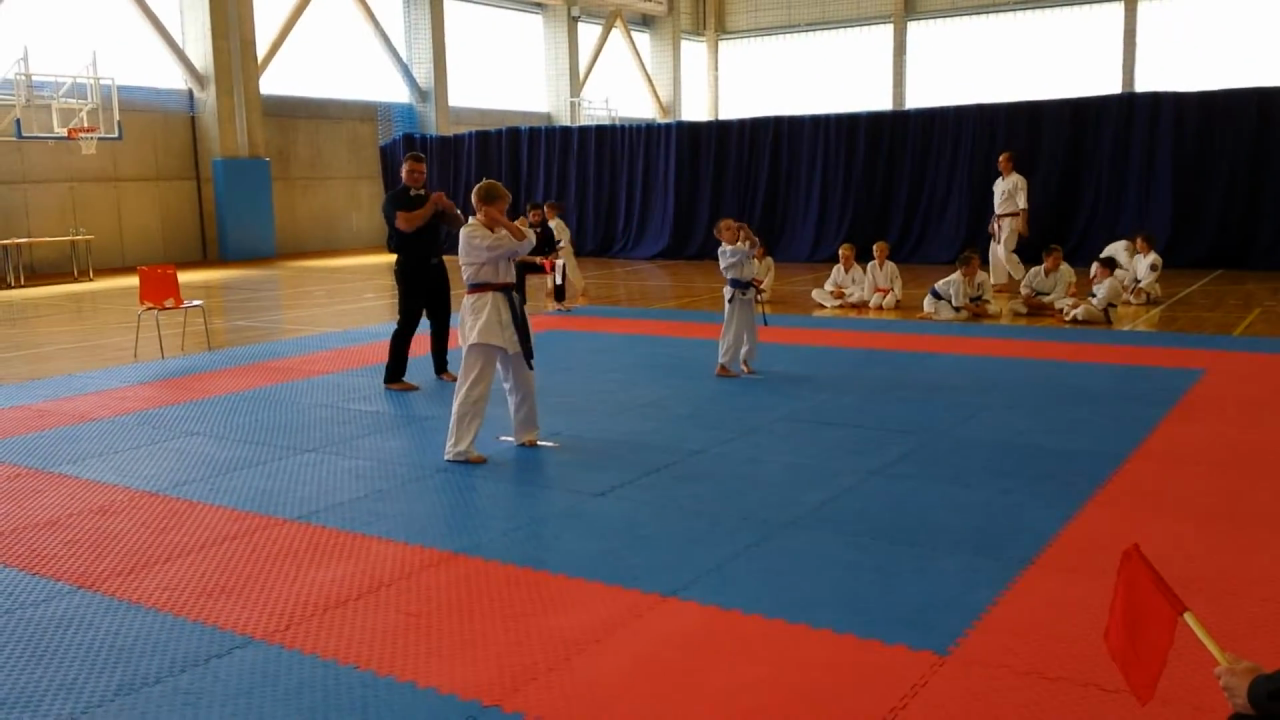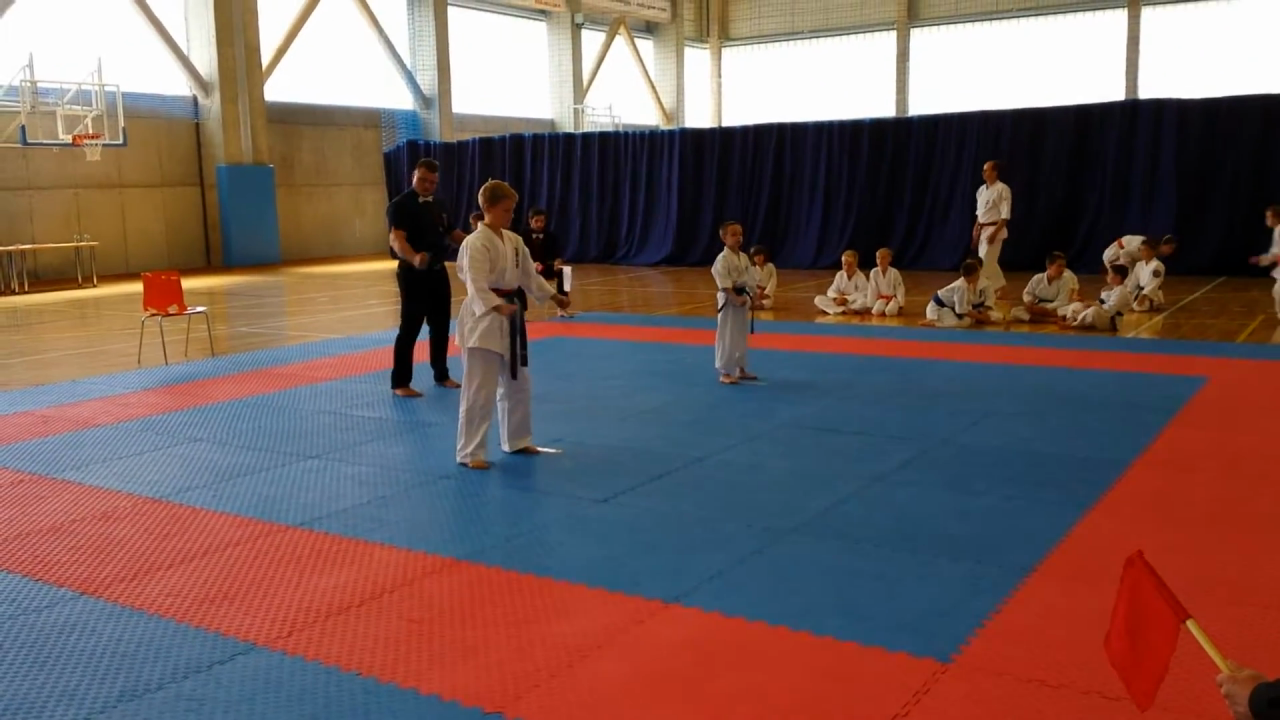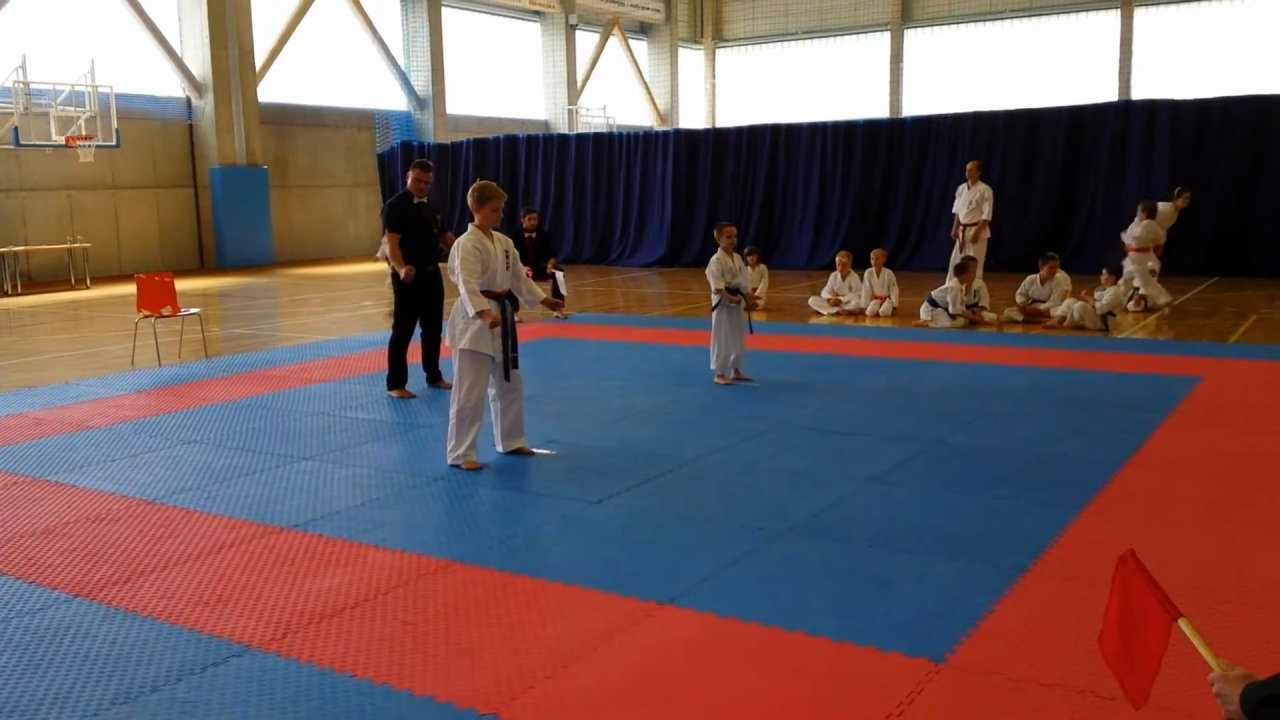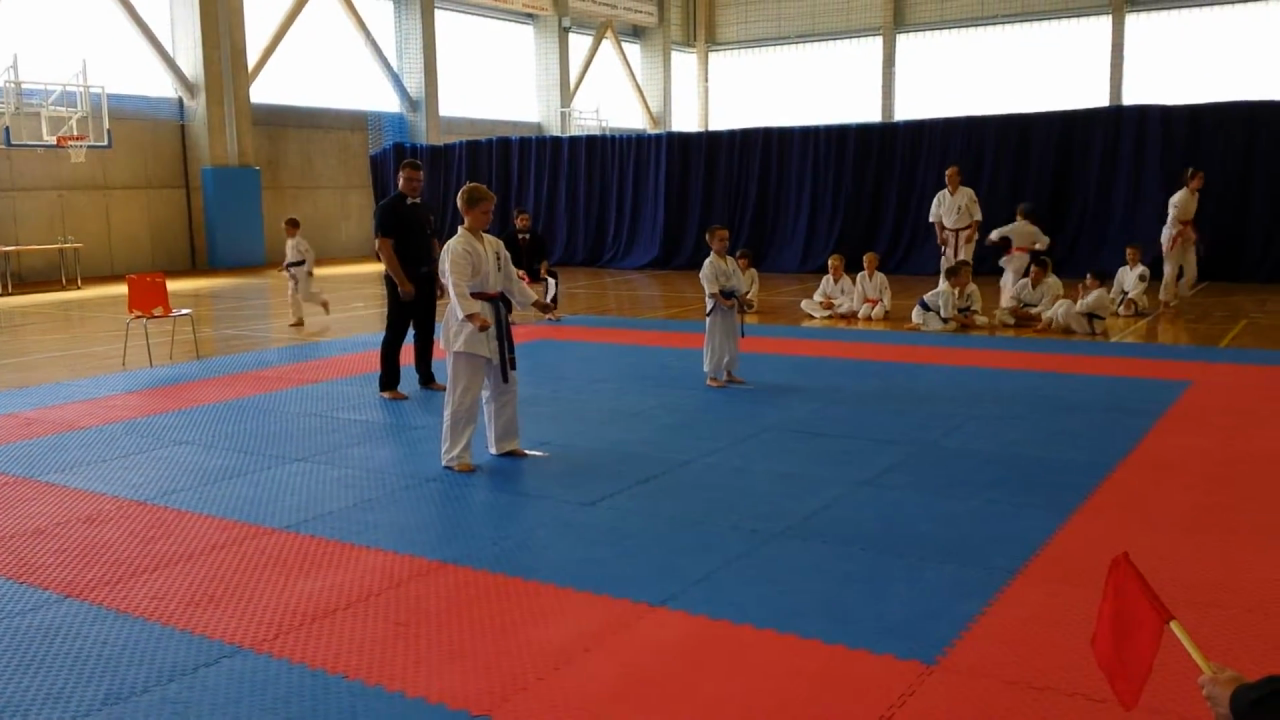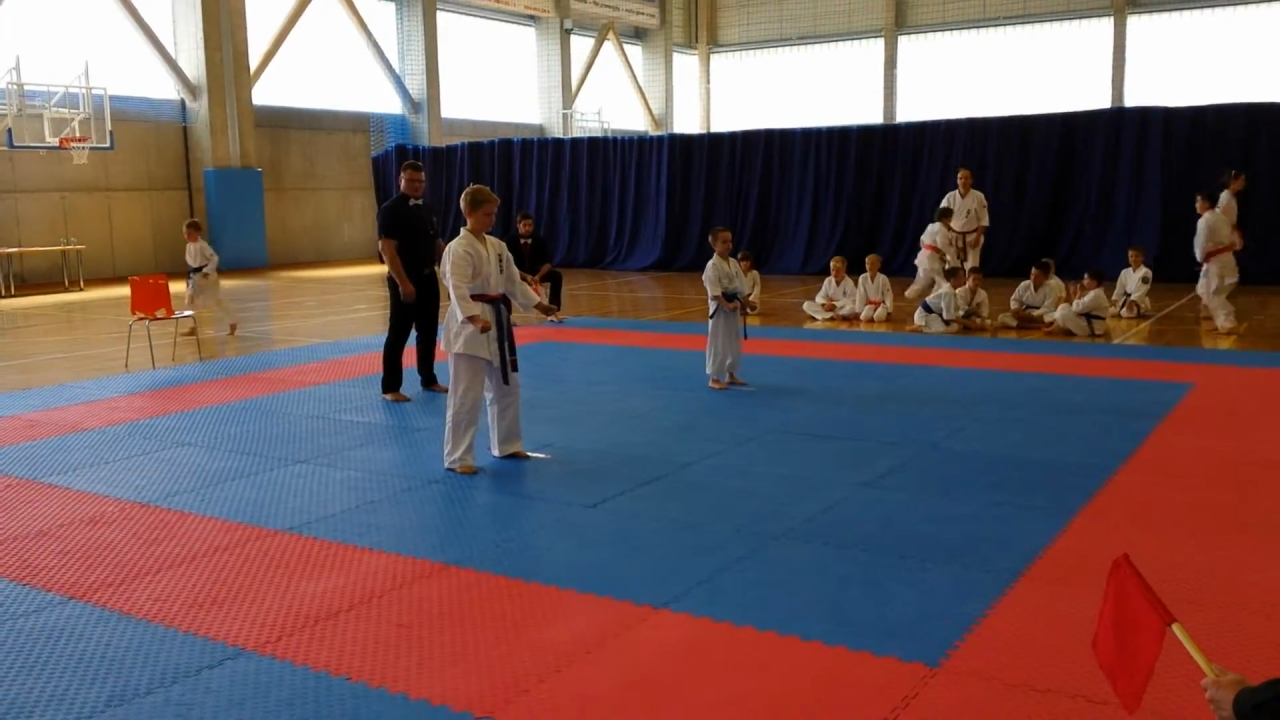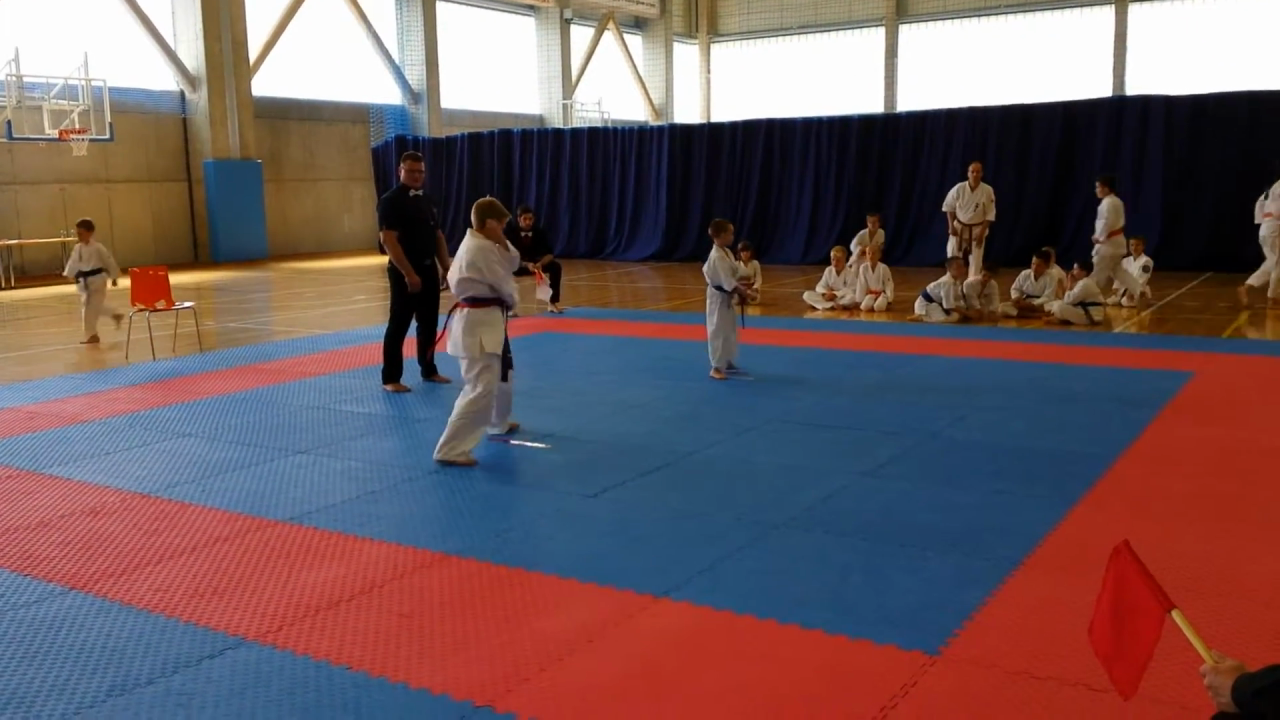
dt=0.4s
person 1, frame 1
left shoulder: (498, 232)
right shoulder: (470, 233)
left elbow: (527, 241)
right elbow: (512, 245)
left wrist: (504, 222)
right wrist: (497, 224)
left hip: (508, 308)
right hip: (483, 311)
left knee: (522, 377)
right knee: (475, 383)
left ankle: (526, 432)
right ankle: (459, 448)
person 1, frame 2
left shoulder: (513, 240)
right shoulder: (477, 242)
left elbow: (530, 275)
right elbow: (476, 283)
left wrist: (552, 295)
right wrist: (498, 307)
left hip: (509, 317)
right hip: (483, 316)
left knee: (517, 384)
right knee: (480, 389)
left ankle: (516, 440)
right ankle: (470, 452)
person 1, frame 3
left shoulder: (504, 242)
right shoulder: (467, 244)
left elbow: (519, 278)
right elbow: (467, 285)
left wrist: (545, 300)
right wrist: (484, 314)
left hip: (502, 316)
right hip: (474, 321)
left knee: (509, 384)
right knee: (470, 390)
left ankle: (511, 440)
right ankle: (461, 453)
person 1, frame 4
left shoulder: (494, 244)
right shoulder: (457, 247)
left elbow: (510, 280)
right elbow: (457, 288)
left wrist: (536, 302)
right wrist: (473, 317)
left hip: (495, 319)
right hip: (467, 324)
left knee: (504, 386)
right knee: (464, 393)
left ankle: (503, 443)
right ankle: (455, 456)
person 1, frame 5
left shoulder: (497, 246)
right shoulder: (459, 248)
left elbow: (513, 281)
right elbow: (458, 289)
left wrist: (538, 304)
right wrist: (474, 318)
left hip: (497, 322)
right hip: (469, 327)
left knee: (506, 388)
right knee: (466, 395)
left ankle: (506, 445)
right ankle: (457, 458)
person 1, frame 6
left shoulder: (479, 245)
right shoulder: (480, 249)
left elbow: (510, 263)
right elbow: (503, 281)
left wrist: (502, 242)
right wrist: (510, 300)
left hip: (485, 321)
right hip: (478, 324)
left knee: (501, 375)
right knee: (482, 388)
left ankle: (499, 423)
right ankle: (450, 451)
person 2, frame 1
left shoulder: (430, 198)
right shoulder: (394, 199)
left elbow: (457, 224)
right elbow: (406, 225)
left wrist: (449, 207)
right wrist: (431, 206)
left hip: (435, 266)
right hip: (410, 268)
left knee: (441, 318)
right knee: (407, 322)
left ankle: (441, 368)
right ankle: (393, 377)
person 2, frame 2
left shoulder: (437, 206)
right shoulder: (400, 205)
left elbow: (452, 234)
right elbow: (396, 240)
right wrist: (414, 258)
left hip: (437, 272)
right hip: (413, 274)
left knee: (440, 325)
right knee: (409, 327)
left ankle: (441, 375)
right ankle: (400, 382)
person 2, frame 3
left shoulder: (432, 208)
right shoulder: (395, 206)
left elbow: (445, 237)
right elbow: (389, 242)
right wrist: (400, 268)
left hip: (432, 274)
right hip: (409, 276)
left knee: (433, 328)
right knee: (403, 330)
left ankle: (434, 376)
right ankle: (395, 384)
person 2, frame 4
left shoulder: (424, 208)
right shoulder: (388, 208)
left elbow: (433, 243)
right elbow: (383, 248)
left wrist: (438, 274)
right wrist: (401, 282)
left hip: (425, 277)
right hip: (402, 279)
left knee: (426, 330)
right knee: (396, 332)
left ankle: (426, 378)
right ankle: (388, 386)
person 2, frame 5
left shoulder: (426, 209)
right shoulder: (391, 210)
left elbow: (437, 243)
right elbow: (386, 249)
right wrist: (403, 283)
left hip: (428, 278)
right hip: (405, 281)
left knee: (428, 332)
right knee: (398, 334)
left ankle: (428, 379)
right ankle: (390, 387)
person 2, frame 6
left shoulder: (426, 200)
right shoulder: (391, 201)
left elbow: (438, 236)
right elbow: (388, 241)
left wrist: (446, 268)
right wrist: (408, 274)
left hip: (429, 270)
right hip: (404, 272)
left knee: (428, 323)
right knee: (399, 325)
left ankle: (429, 370)
right ankle: (390, 378)
